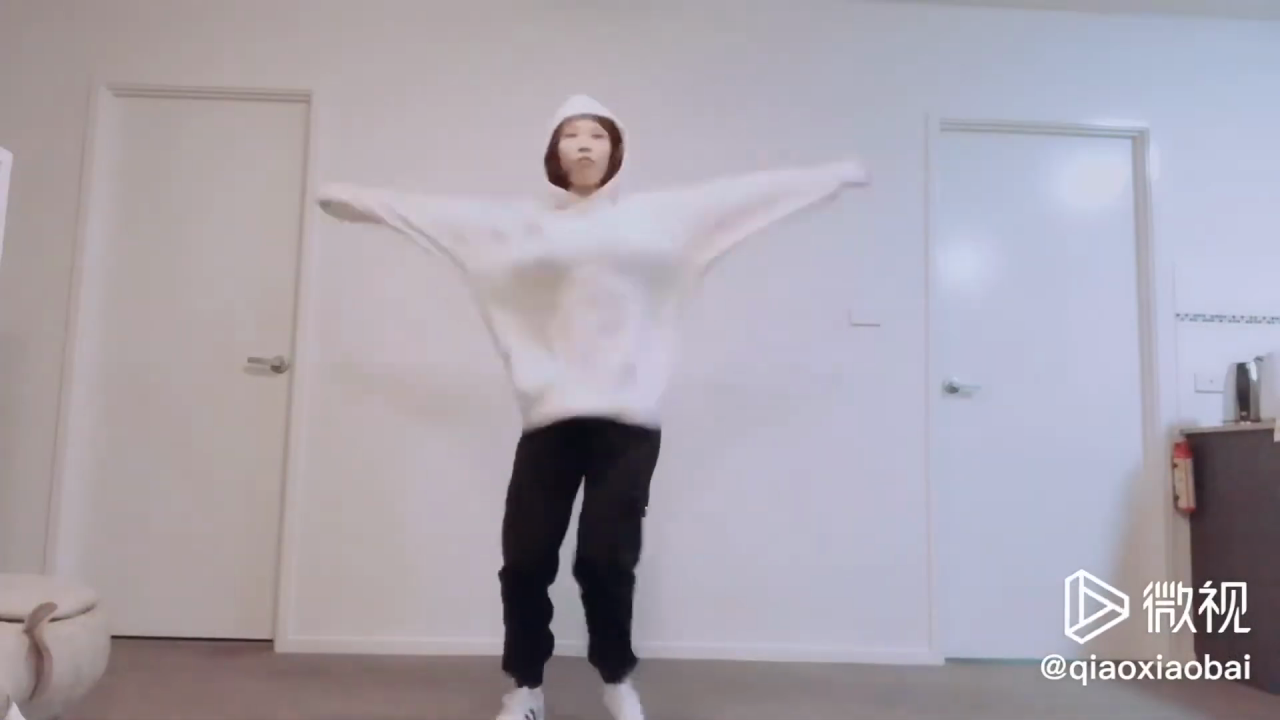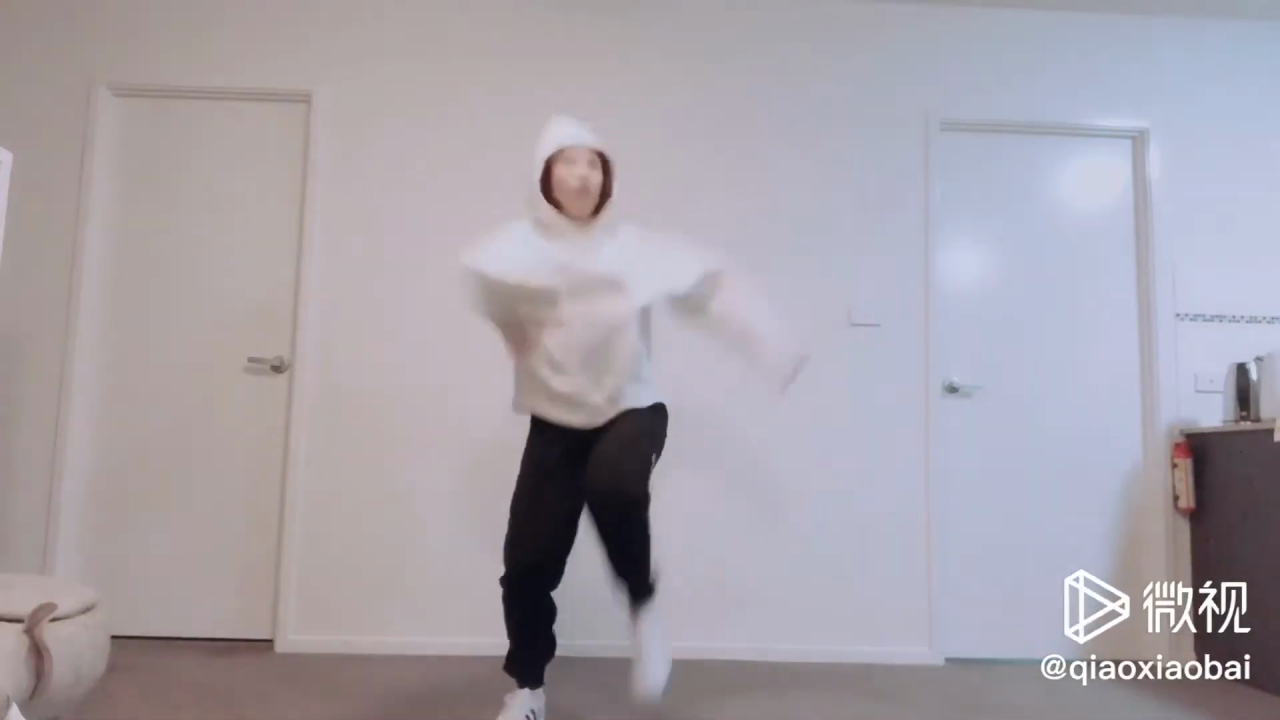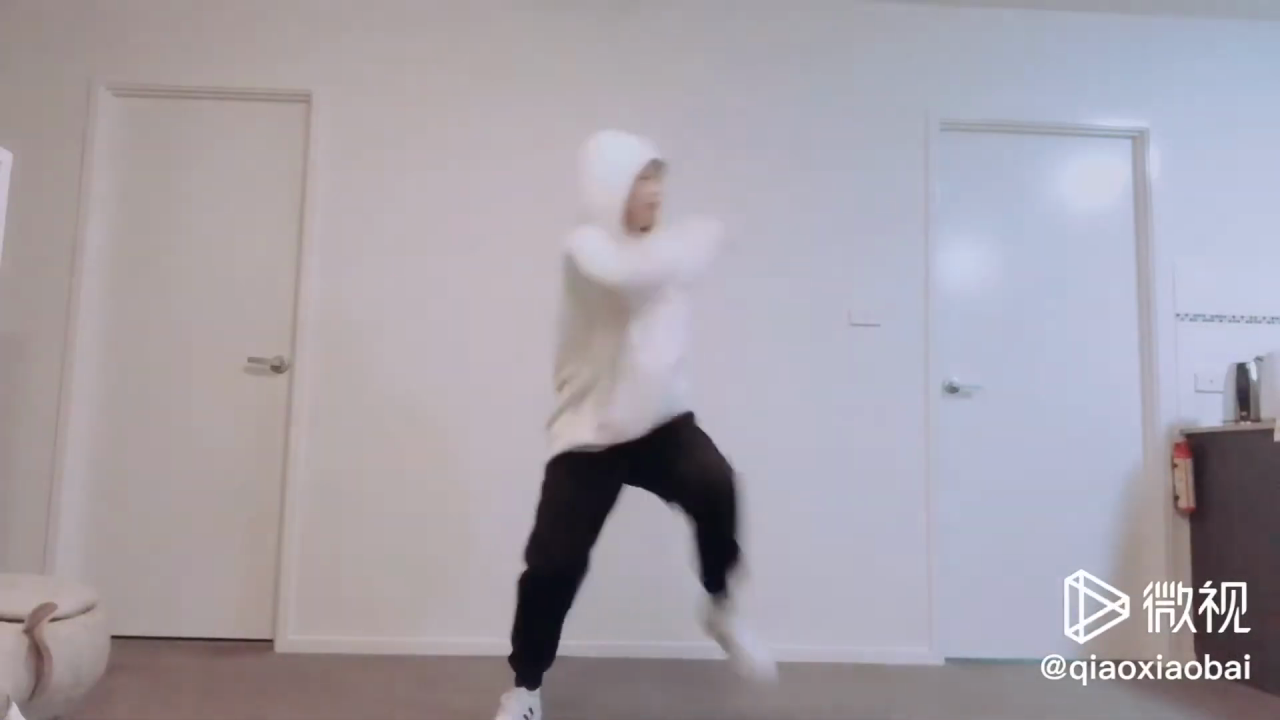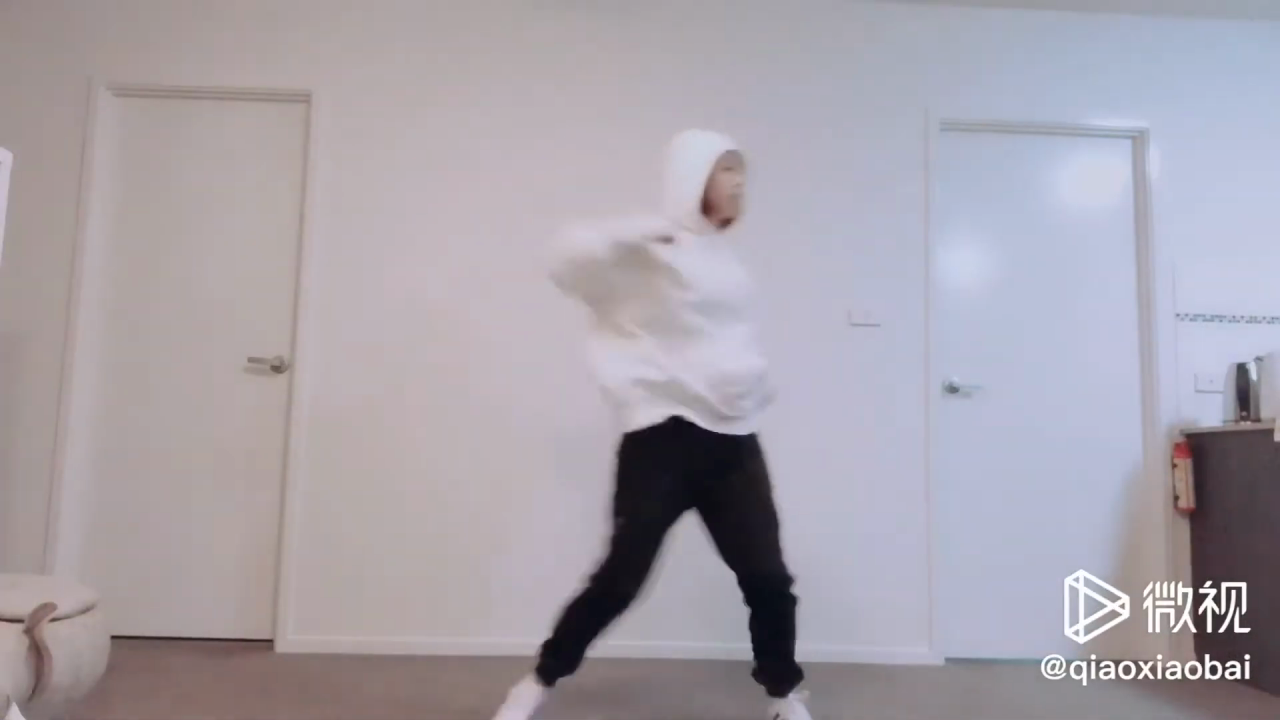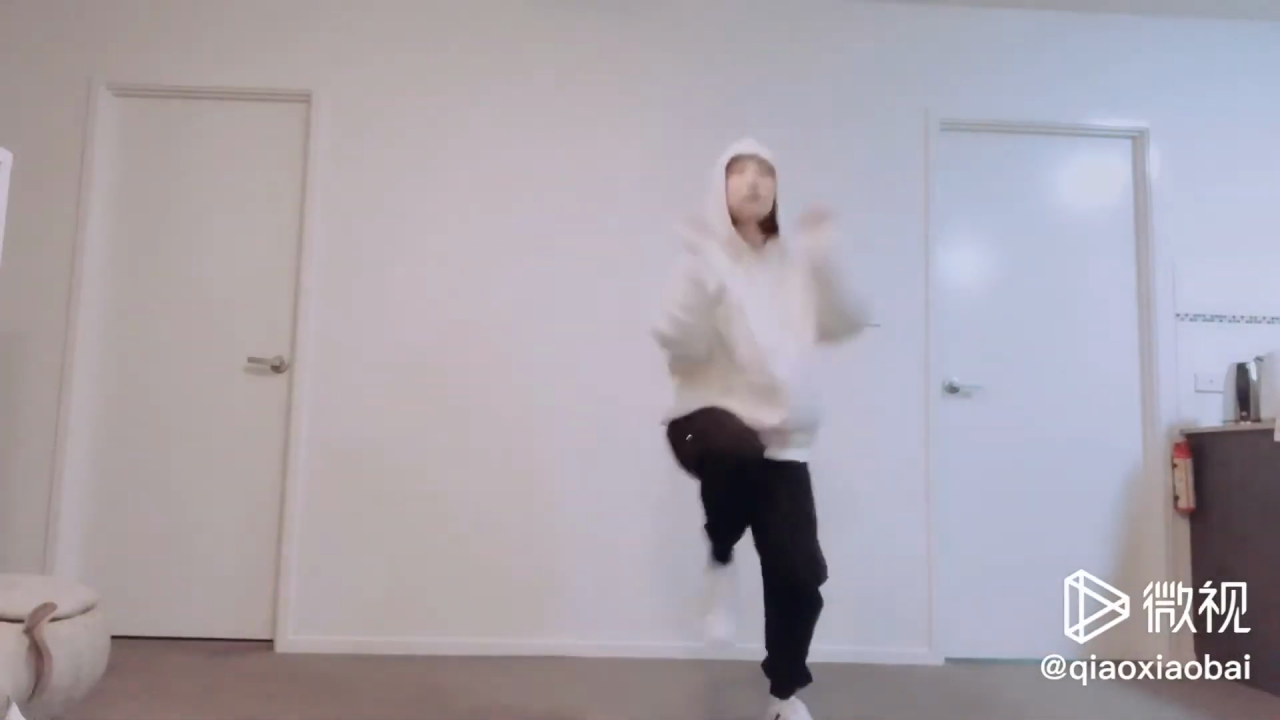
dt=0.2s
person 1, frame 1
left shoulder: (654, 214)
right shoulder: (521, 222)
left elbow: (744, 197)
right elbow: (436, 218)
left wrist: (829, 176)
right wrist: (359, 202)
left hip: (628, 414)
right hip: (552, 414)
left knee: (606, 555)
right knee: (526, 555)
person 1, frame 2
left shoulder: (633, 242)
right shoulder: (523, 242)
left elbow: (708, 287)
right elbow: (485, 276)
left wrist: (771, 343)
left hip: (632, 411)
right hip: (557, 423)
left knee: (613, 486)
right knee: (529, 560)
left ankle: (643, 608)
person 1, frame 3
left shoulder: (652, 247)
right shoulder: (587, 246)
right elbow: (633, 276)
right wrist: (699, 238)
left hip: (661, 422)
right hip: (589, 434)
left knee: (713, 485)
right knee: (551, 567)
left ankle: (719, 604)
person 1, frame 4
left shoulder: (726, 257)
right shoulder: (647, 247)
right elbow: (568, 263)
left wrist: (752, 377)
right wrist: (637, 231)
left hip: (732, 436)
right hip: (662, 429)
left knee: (766, 574)
right knee: (622, 576)
person 1, frame 5
left shoulder: (798, 261)
right shoulder: (701, 256)
left elbow: (845, 324)
right elbow: (677, 341)
left wrist: (822, 258)
right wrist: (703, 271)
left hip: (783, 442)
right hip: (709, 418)
left knee: (799, 576)
right knee: (730, 452)
right ankle: (720, 557)
